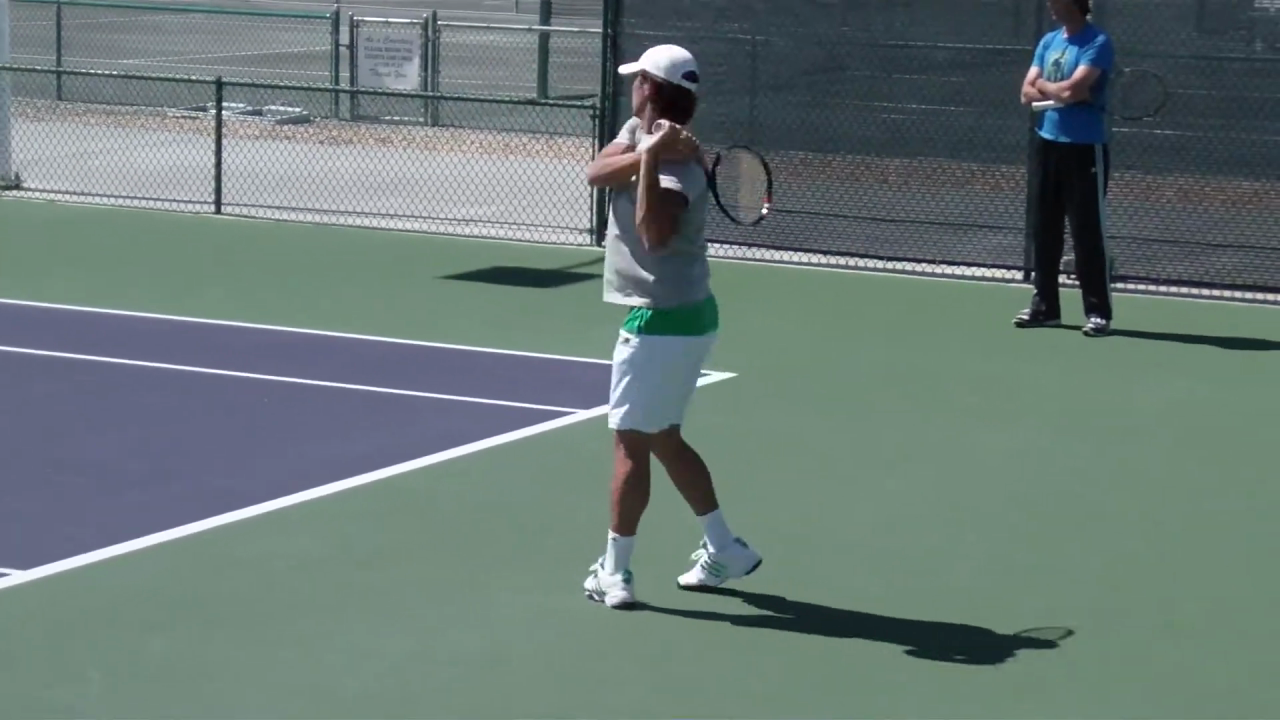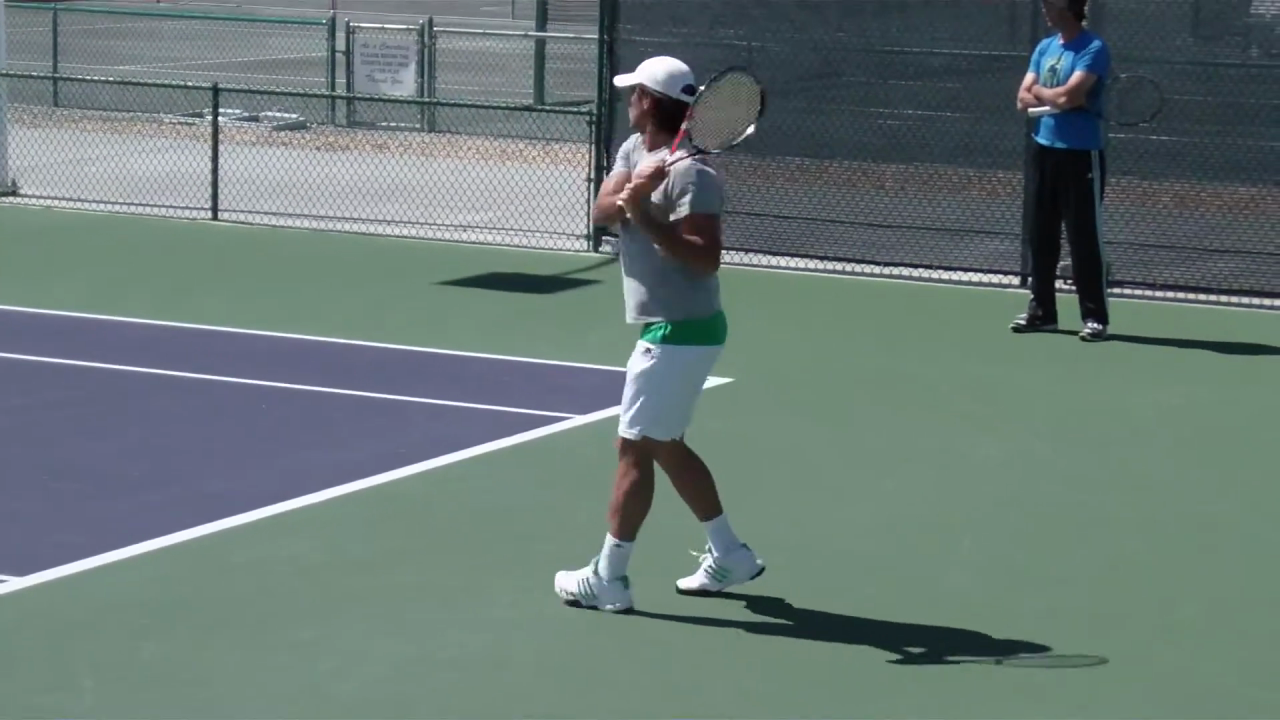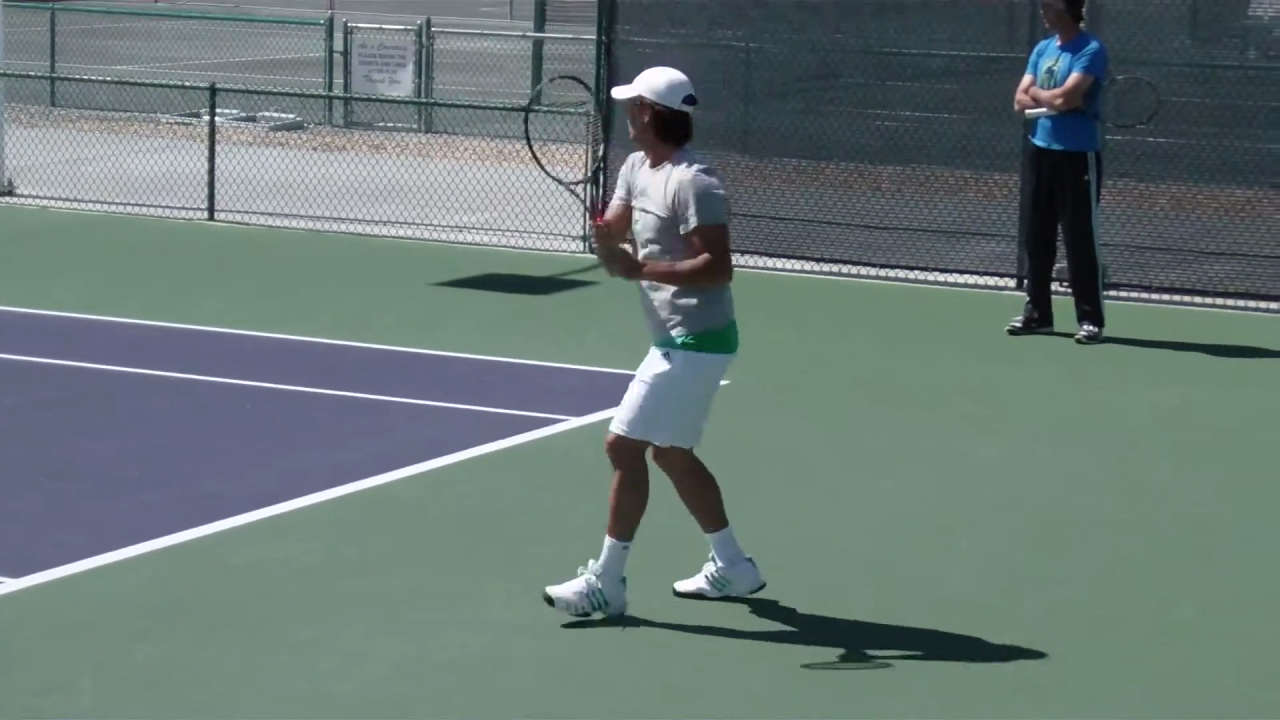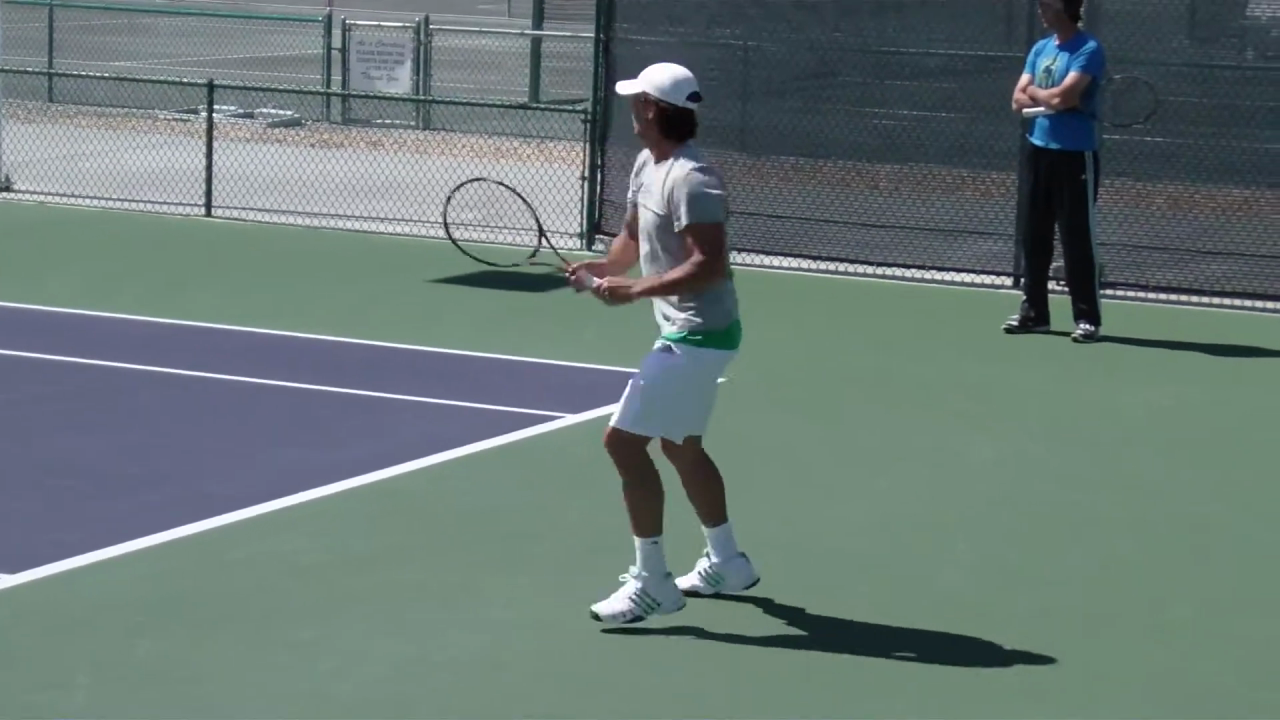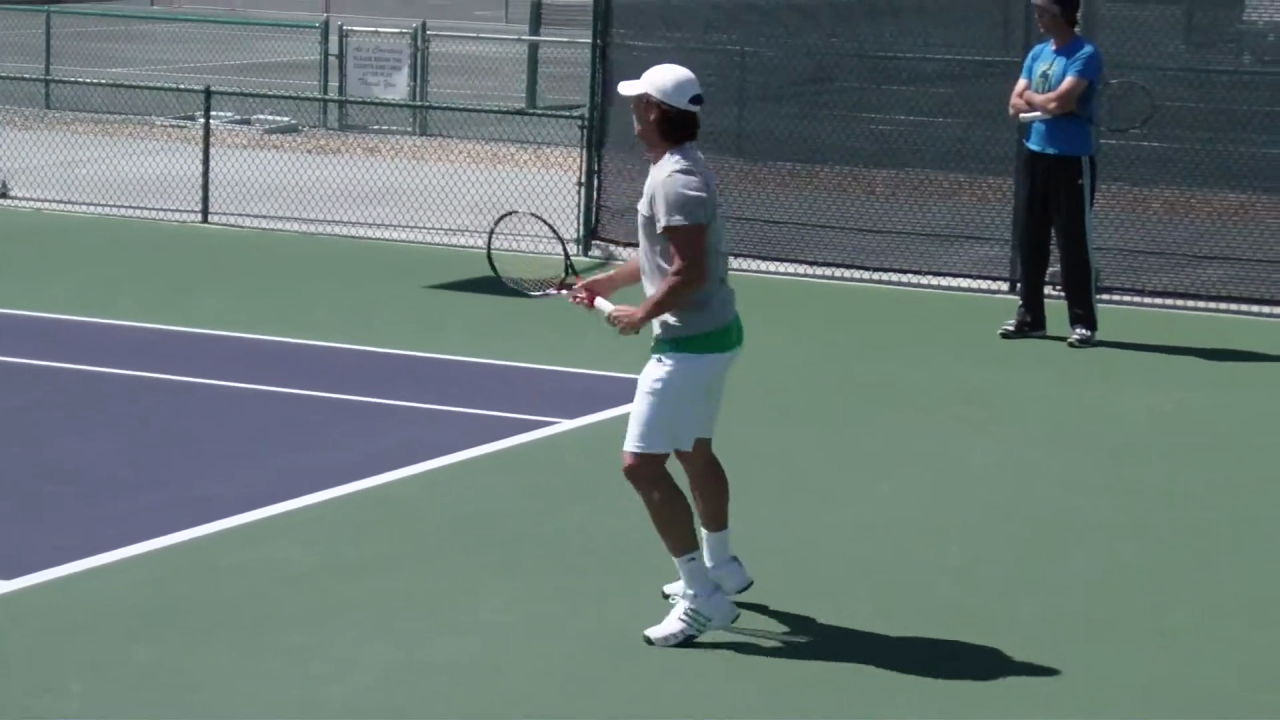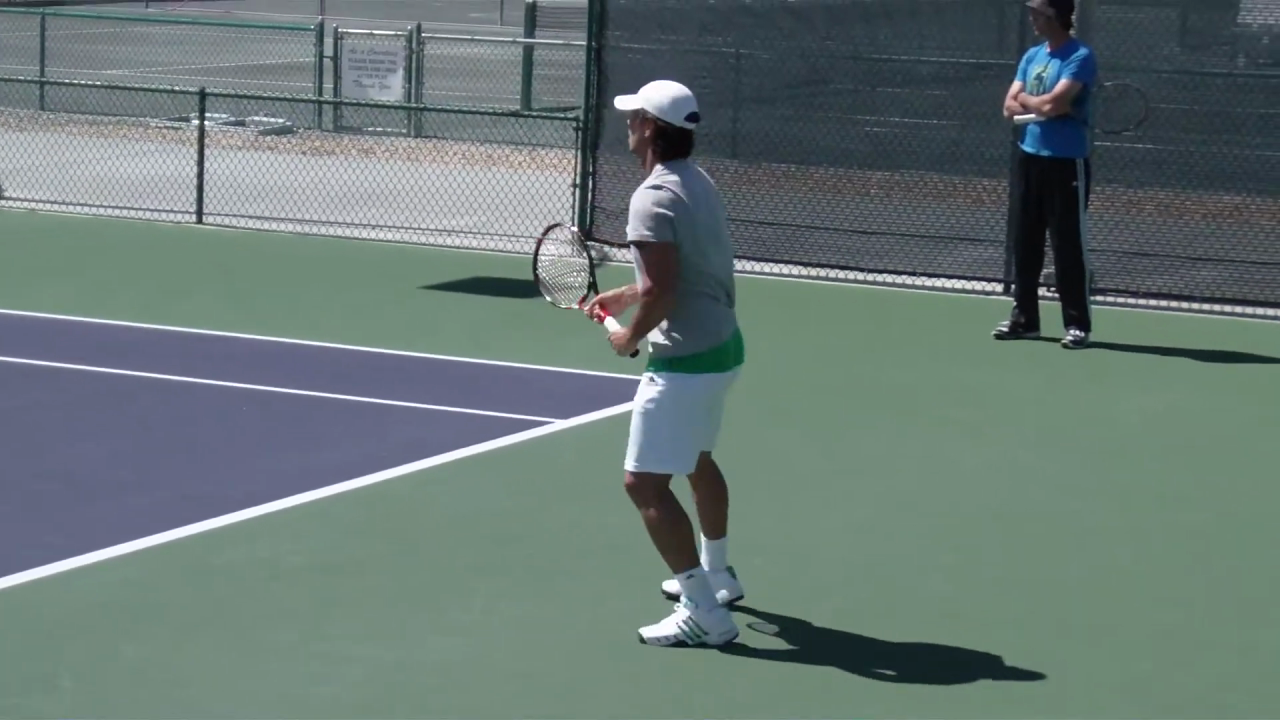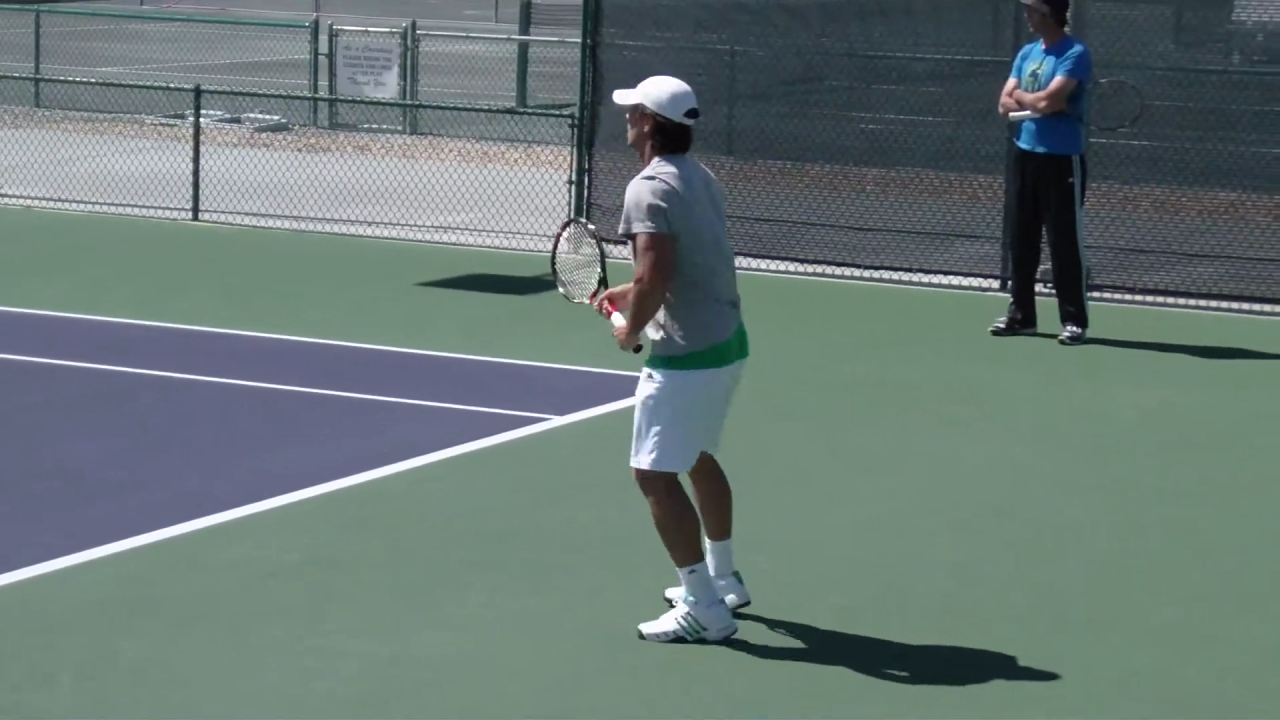
dt=0.1s
person 1, frame 1
left shoulder: (684, 163)
right shoulder: (639, 132)
left elbow: (655, 235)
right elbow: (598, 171)
left wrist: (650, 169)
right wrist: (647, 151)
left hip: (664, 322)
right hip: (678, 318)
left knee: (631, 442)
right knee: (664, 440)
left ankle: (616, 574)
right ankle: (726, 549)
person 1, frame 2
left shoulder: (694, 172)
right shoulder: (637, 150)
left elbow: (707, 258)
right elbow: (601, 210)
left wrist: (646, 220)
right wrist: (635, 189)
left hip: (680, 330)
right hip: (677, 327)
left knee: (635, 450)
right knee: (667, 447)
left ankle: (606, 578)
right ankle: (729, 554)
person 1, frame 3
left shoulder: (696, 182)
right shoulder: (635, 167)
left elbow: (717, 267)
right elbow: (612, 235)
left wrist: (643, 271)
right wrist: (605, 236)
left hip: (696, 342)
right hip: (684, 338)
left knee: (625, 447)
right knee: (674, 455)
left ankle: (603, 579)
right ankle: (731, 566)
person 1, frame 4
left shoulder: (693, 178)
right shoulder: (647, 164)
left elbow: (710, 267)
right elbow: (630, 242)
left wrist: (635, 290)
right wrist: (599, 267)
left hip: (699, 337)
right hip: (687, 334)
left knee: (622, 440)
right knee: (683, 446)
left ankle: (651, 580)
right ankle: (727, 561)
person 1, frame 5
left shoulder: (673, 180)
right shoulder: (686, 166)
left elbow: (690, 271)
left wrist: (640, 316)
right wrist: (604, 282)
left hip: (690, 343)
right hip: (717, 333)
left knee: (643, 466)
right knee: (693, 449)
left ankle: (704, 598)
right ankle: (722, 566)
person 1, frame 6
left shoulder: (653, 197)
right shoulder: (696, 183)
left elbow: (662, 291)
left wrist: (630, 336)
right wrist: (618, 298)
left hip: (685, 360)
right hip: (719, 348)
left knee: (644, 483)
right knee: (697, 462)
left ankle: (704, 610)
right ankle: (717, 575)
person 1, frame 7
left shoulder: (648, 190)
right shoulder: (700, 177)
left elbow: (654, 279)
left wrist: (632, 330)
right wrist: (628, 295)
left hip: (685, 354)
right hip: (727, 343)
left knee: (654, 476)
right knee: (699, 459)
left ankle: (702, 605)
right ankle: (722, 576)
person 2, frame 1
left shoulder: (1098, 42)
right shoulder: (1048, 41)
left elbow: (1071, 90)
right elbow: (1027, 93)
left wrist: (1042, 84)
right wrist: (1058, 93)
left hip: (1084, 148)
right hip: (1047, 144)
left knee: (1088, 233)
right knee: (1043, 229)
left ankle: (1098, 311)
right ankle: (1045, 305)
person 2, frame 2
left shoulder: (1093, 48)
right shoulder: (1044, 48)
left elbow: (1067, 96)
right elbow: (1023, 99)
left wrist: (1039, 90)
right wrist: (1054, 98)
left hip: (1080, 154)
right hip: (1044, 149)
left knee: (1084, 238)
right knee: (1040, 234)
left ankle: (1095, 316)
right ankle: (1041, 309)
person 2, frame 3
left shoulder: (1091, 50)
right shoulder: (1042, 49)
left elbow: (1062, 98)
right elbow: (1020, 100)
left wrist: (1036, 91)
right wrist: (1051, 100)
left hip: (1077, 156)
right hip: (1041, 151)
left knee: (1080, 240)
right knee: (1036, 237)
left ankle: (1091, 319)
right ankle: (1037, 312)
person 2, frame 4
left shoulder: (1089, 50)
right shoulder: (1040, 48)
left elbow: (1061, 97)
right elbow: (1018, 100)
left wrist: (1034, 90)
right wrist: (1049, 99)
left hip: (1074, 155)
right hip: (1038, 150)
left knee: (1077, 239)
right knee: (1033, 235)
left ankle: (1087, 317)
right ankle: (1034, 311)
person 2, frame 5
left shoulder: (1085, 54)
right shoulder: (1037, 53)
left elbow: (1057, 101)
right elbow: (1015, 105)
left wrist: (1031, 95)
right wrist: (1049, 106)
left hip: (1071, 161)
right hip: (1034, 155)
left knee: (1074, 245)
right knee: (1029, 240)
left ankle: (1083, 323)
right ankle: (1029, 317)
person 2, frame 6
left shoulder: (1080, 57)
right shoulder: (1031, 56)
left elbow: (1052, 103)
right elbow: (1010, 107)
left wrist: (1026, 98)
right wrist: (1042, 107)
left hip: (1066, 163)
right hip: (1029, 158)
left knee: (1068, 246)
right knee: (1024, 242)
left ankle: (1078, 324)
right ankle: (1023, 317)
person 2, frame 7
left shoulder: (1075, 54)
right shoulder: (1026, 53)
left elbow: (1047, 100)
right elbow: (1005, 104)
left wrist: (1022, 95)
right wrist: (1037, 104)
left hip: (1061, 160)
right hip: (1025, 154)
left knee: (1065, 242)
right knee: (1021, 239)
left ankle: (1074, 320)
right ankle: (1020, 313)
